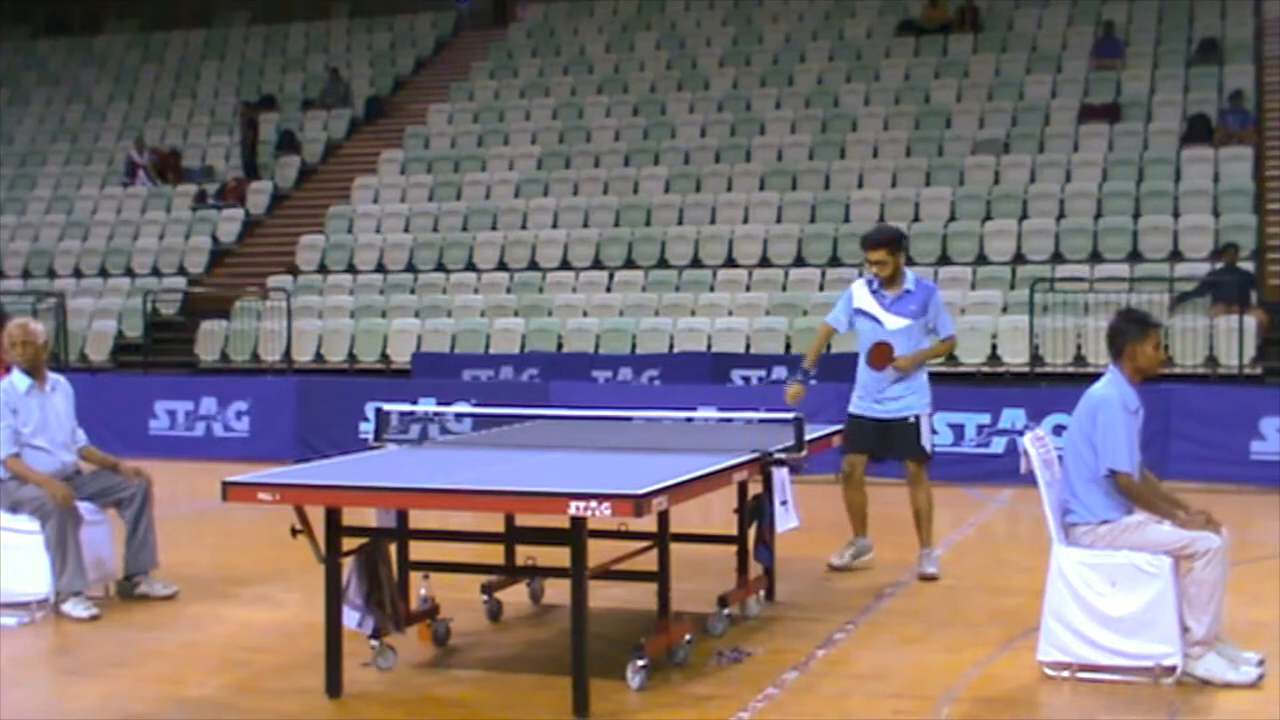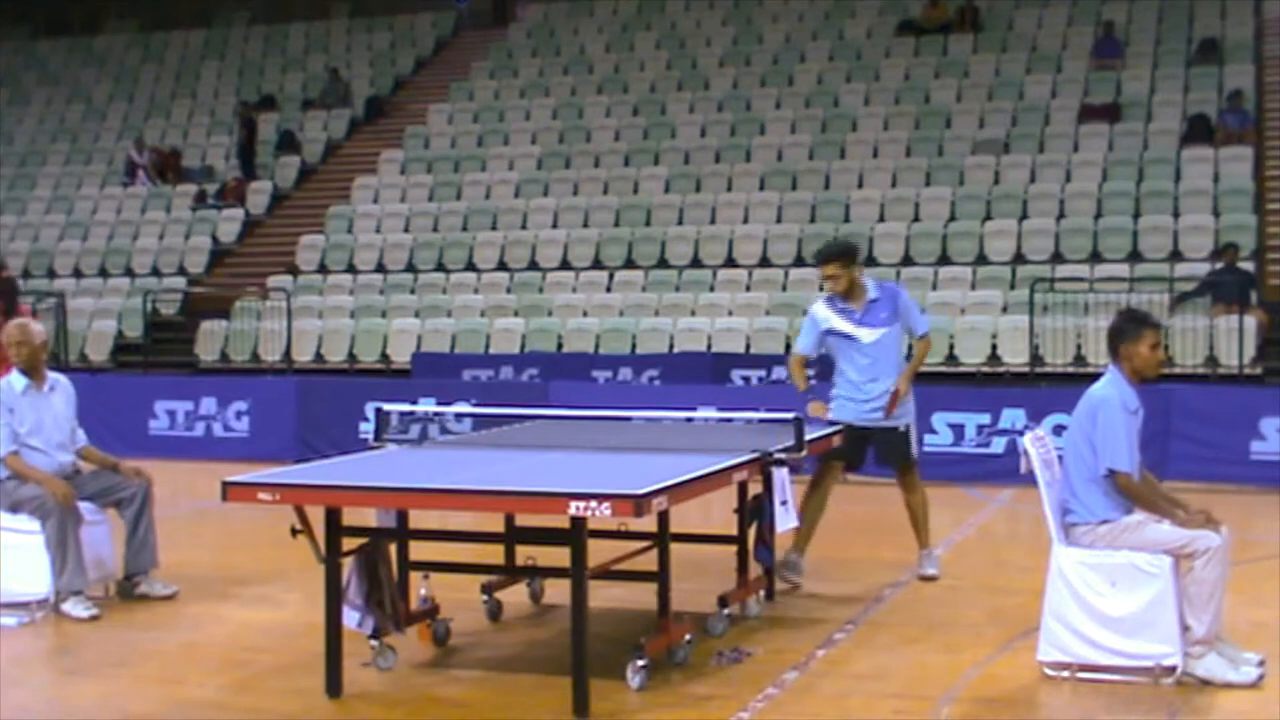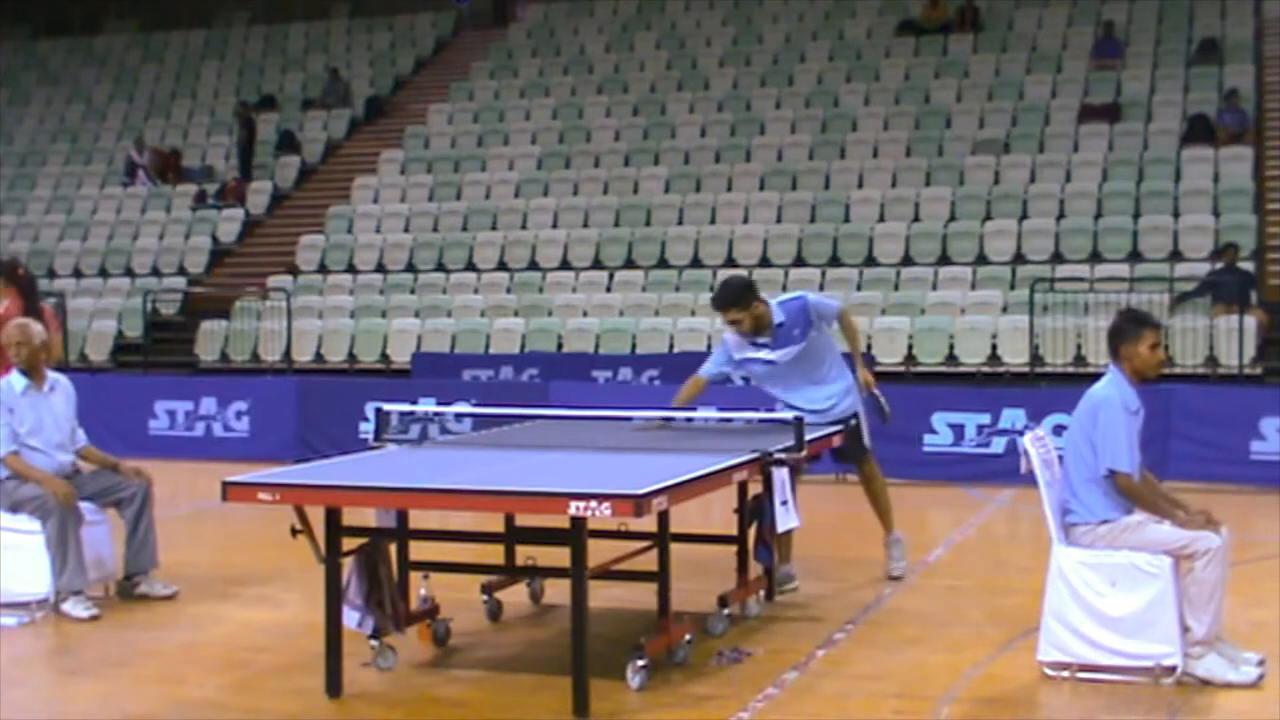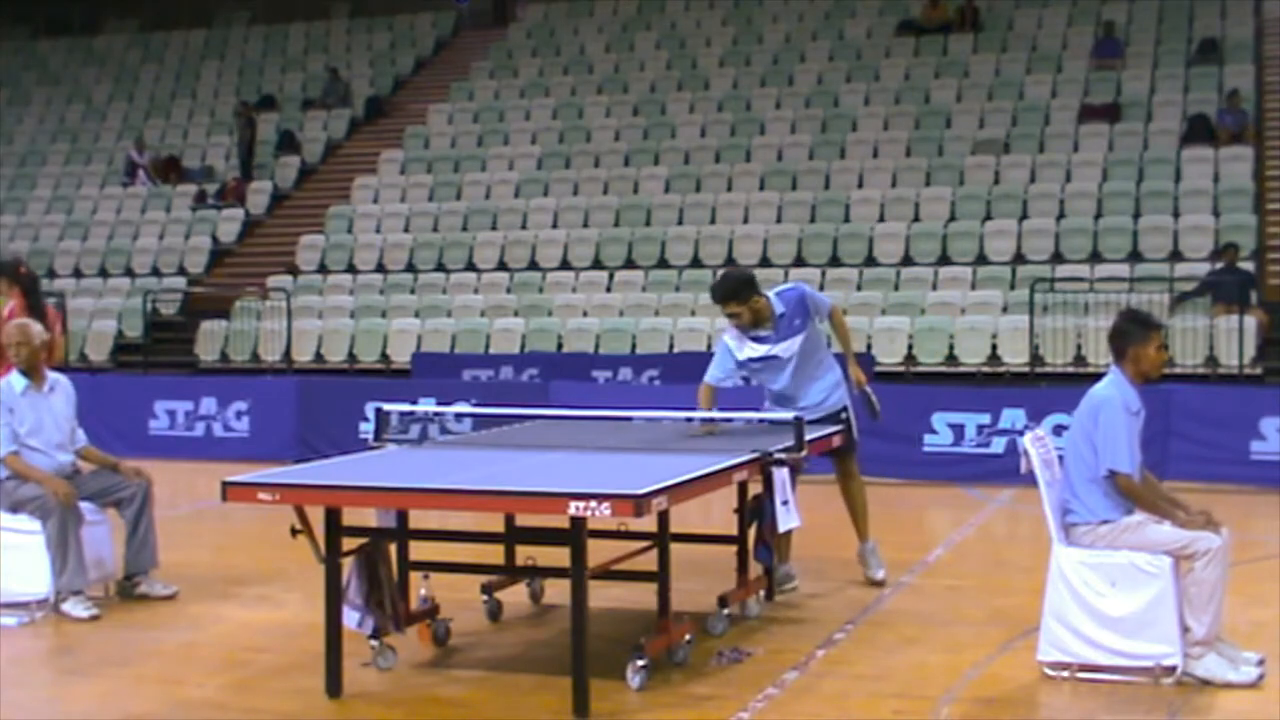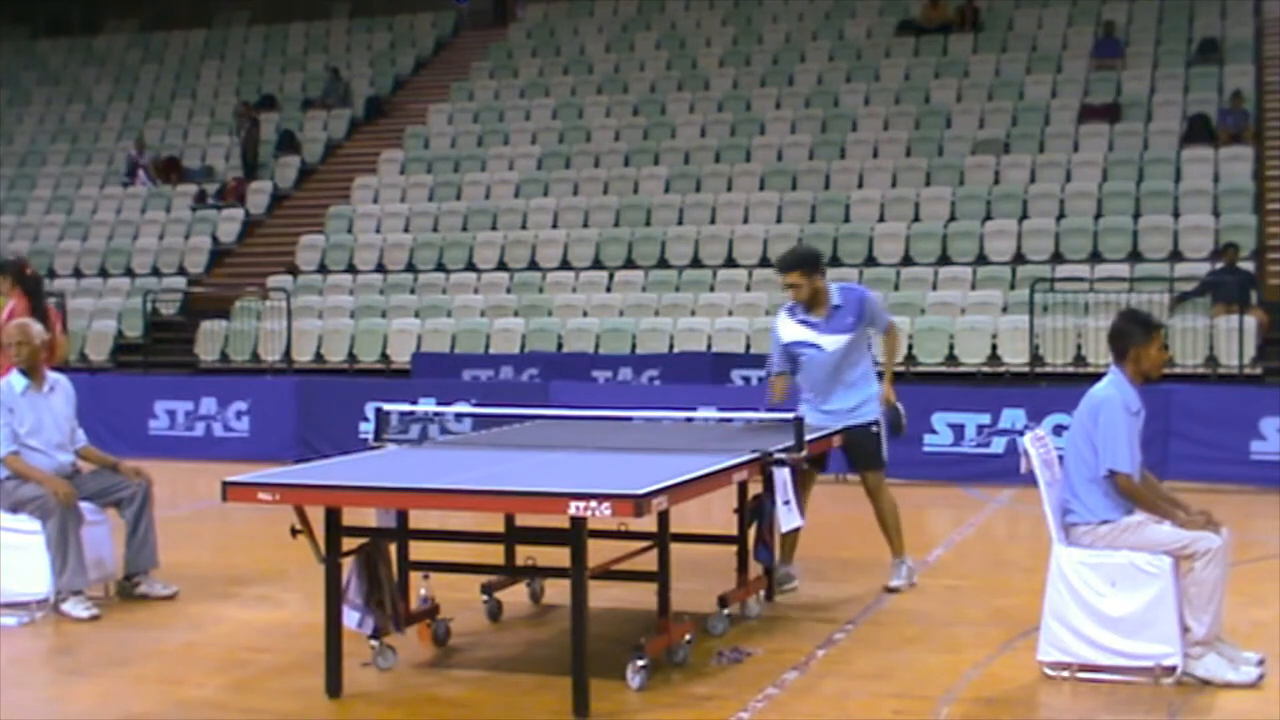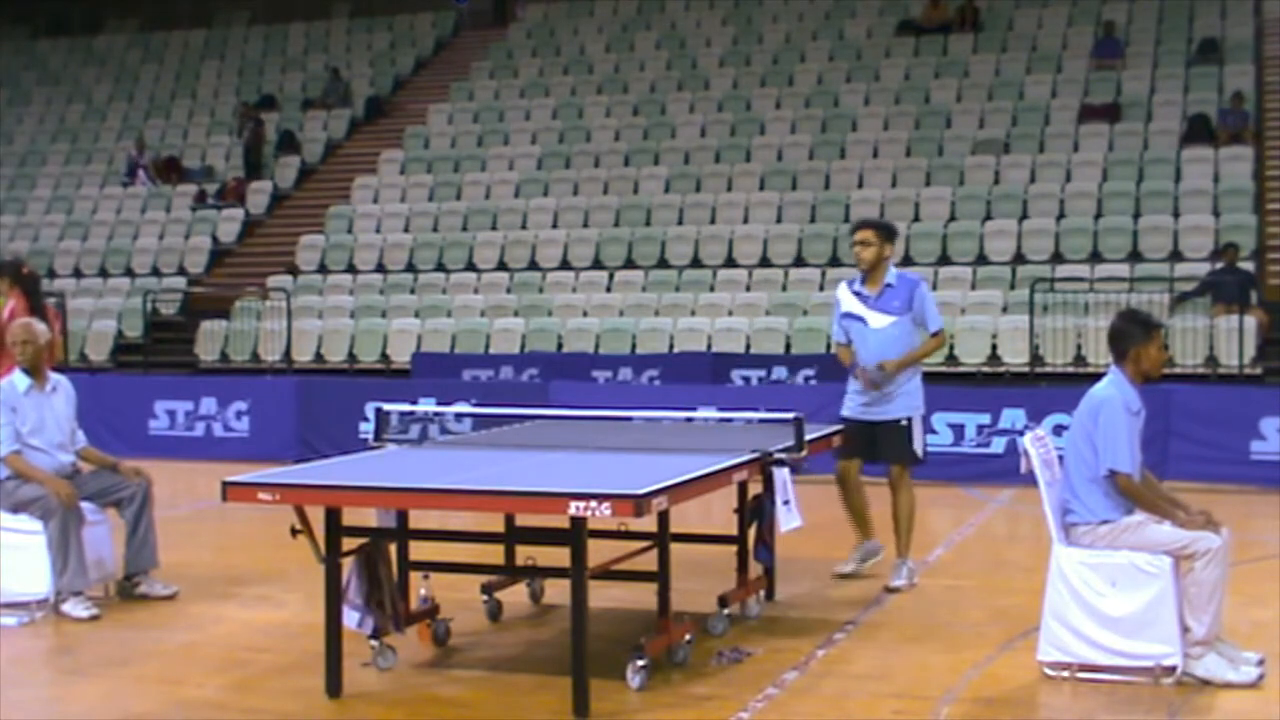
dt=0.4s
person 1, frame 1
left shoulder: (1124, 397)
right shoulder: (1110, 399)
left elbow: (1138, 472)
right elbow: (1124, 481)
left wrist: (1185, 509)
right wrist: (1179, 518)
left hip: (1117, 513)
right hip: (1099, 524)
left knee: (1214, 533)
right knee: (1206, 543)
left ankle: (1206, 638)
right ankle: (1197, 651)
person 1, frame 2
left shoulder: (1123, 396)
right shoulder: (1109, 400)
left elbow: (1137, 472)
right elbow: (1124, 481)
left wrist: (1183, 508)
right wrist: (1179, 518)
left hip: (1117, 513)
right hip: (1098, 523)
left knee: (1215, 532)
right knee: (1206, 542)
left ankle: (1206, 638)
right ankle: (1197, 651)
person 1, frame 3
left shoulder: (1124, 397)
right shoulder: (1109, 400)
left elbow: (1137, 472)
right elbow: (1124, 481)
left wrist: (1184, 509)
right wrist: (1179, 519)
left hip: (1117, 514)
right hip: (1098, 524)
left knee: (1215, 533)
right knee: (1206, 543)
left ankle: (1207, 638)
right ankle: (1197, 651)
person 1, frame 4
left shoulder: (1124, 397)
right shoulder: (1111, 400)
left elbow: (1137, 472)
right elbow: (1124, 482)
left wrist: (1185, 509)
right wrist: (1179, 519)
left hip: (1117, 514)
right hip: (1098, 524)
left knee: (1215, 533)
right knee: (1206, 543)
left ankle: (1206, 638)
right ankle: (1197, 651)
person 1, frame 5
left shoulder: (1124, 397)
right shoulder: (1111, 400)
left elbow: (1137, 472)
right elbow: (1123, 482)
left wrist: (1185, 509)
right wrist: (1179, 519)
left hip: (1117, 514)
right hip: (1099, 524)
left knee: (1215, 534)
right knee: (1206, 544)
left ankle: (1206, 638)
right ankle: (1197, 652)
person 1, frame 6
left shoulder: (1124, 397)
right shoulder: (1111, 401)
left elbow: (1138, 472)
right elbow: (1124, 482)
left wrist: (1186, 509)
right wrist: (1179, 519)
left hip: (1117, 515)
right hip: (1098, 524)
left knee: (1214, 534)
right knee: (1206, 543)
left ankle: (1206, 638)
right ankle: (1197, 651)
person 2, frame 1
left shoulder: (926, 294)
right shoulder: (856, 292)
left elbow: (948, 341)
right elbow: (825, 331)
left wrist: (913, 359)
right wrist: (803, 374)
left hip: (909, 402)
right hip: (864, 403)
left knee: (916, 474)
right knee: (851, 471)
left ankle: (926, 553)
right ankle: (861, 542)
person 2, frame 2
left shoulder: (894, 296)
right shoulder: (820, 312)
left elbow: (923, 339)
right elbow: (796, 360)
left wrist: (907, 378)
right wrist: (808, 396)
left hip: (891, 410)
right hip: (843, 412)
left knee: (909, 480)
right knee: (822, 478)
left ankle: (926, 553)
right ankle: (794, 558)
person 2, frame 3
left shoulder: (802, 307)
right shoulder: (733, 344)
left elbow: (844, 318)
right elbow: (701, 379)
left wrist: (860, 366)
left hip: (841, 404)
right hip: (795, 415)
left knee: (867, 469)
left ankle: (892, 539)
right ankle: (785, 566)
person 2, frame 4
left shoulder: (800, 298)
right shoulder: (734, 342)
left elbow: (834, 314)
right elbow: (710, 386)
left wrist: (852, 363)
left hip: (831, 401)
right hip: (785, 413)
left knee: (848, 473)
left ankle: (866, 549)
right ankle: (783, 566)
person 2, frame 5
left shoulder: (858, 299)
right shoulder: (785, 323)
left elbow: (888, 330)
right elbow: (780, 374)
left wrist: (888, 382)
left hip: (862, 411)
right hip: (814, 415)
left knee: (874, 483)
right knee: (798, 486)
left ankle: (901, 563)
right ankle: (784, 568)
person 2, frame 6
left shoulder: (912, 287)
right shoulder: (845, 292)
left elbow: (939, 337)
right elbow: (842, 346)
left wrist: (902, 363)
right wrist: (858, 368)
left hip: (901, 403)
right hip: (858, 403)
left knee: (898, 477)
right knee: (846, 473)
left ankle: (904, 562)
right ankle: (868, 544)
person 3, frame 1
left shoulder: (62, 387)
left wrist: (118, 465)
right wrist: (46, 482)
left hip: (70, 477)
left knee: (136, 486)
right knee: (58, 506)
left ankle: (136, 577)
right ankle: (68, 594)
person 3, frame 2
left shoulder: (63, 386)
left wrist: (118, 465)
right wrist: (47, 480)
left hip: (69, 476)
left knee: (136, 485)
right knee: (59, 504)
left ankle: (135, 577)
right ankle: (69, 594)
person 3, frame 3
left shoulder: (63, 386)
left wrist: (118, 465)
right wrist: (47, 480)
left hip: (69, 476)
left knee: (136, 486)
right knee: (60, 504)
left ankle: (136, 576)
right ankle: (68, 594)
person 3, frame 4
left shoulder: (63, 385)
left wrist: (118, 464)
right wrist: (48, 479)
left hip: (69, 476)
left knee: (136, 485)
right knee: (60, 503)
left ankle: (136, 576)
right ankle: (69, 593)
person 3, frame 5
left shoulder: (63, 385)
left wrist: (118, 465)
right wrist: (47, 480)
left hip: (69, 476)
left knee: (136, 486)
right knee: (60, 503)
left ankle: (136, 576)
right ankle: (68, 594)
person 3, frame 6
left shoulder: (64, 386)
left wrist: (118, 465)
right wrist: (49, 480)
left hip: (69, 476)
left knee: (136, 486)
right knee: (60, 503)
left ankle: (136, 576)
right ankle: (69, 594)
